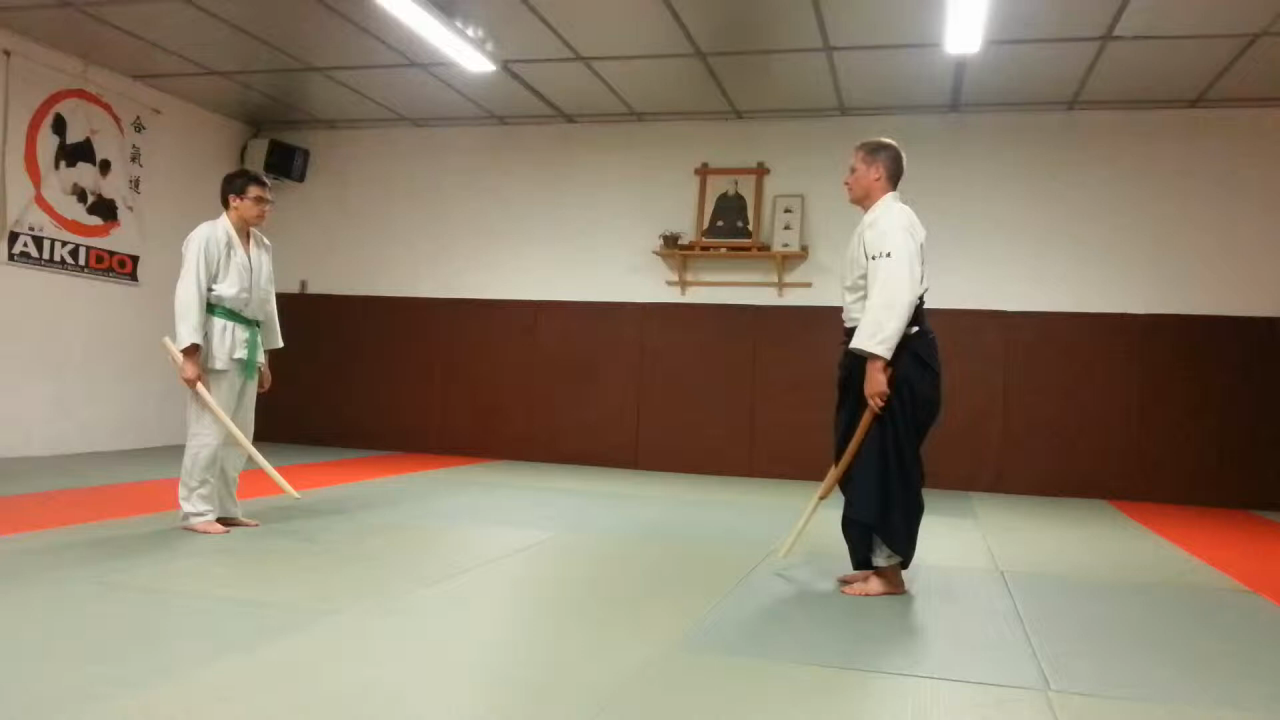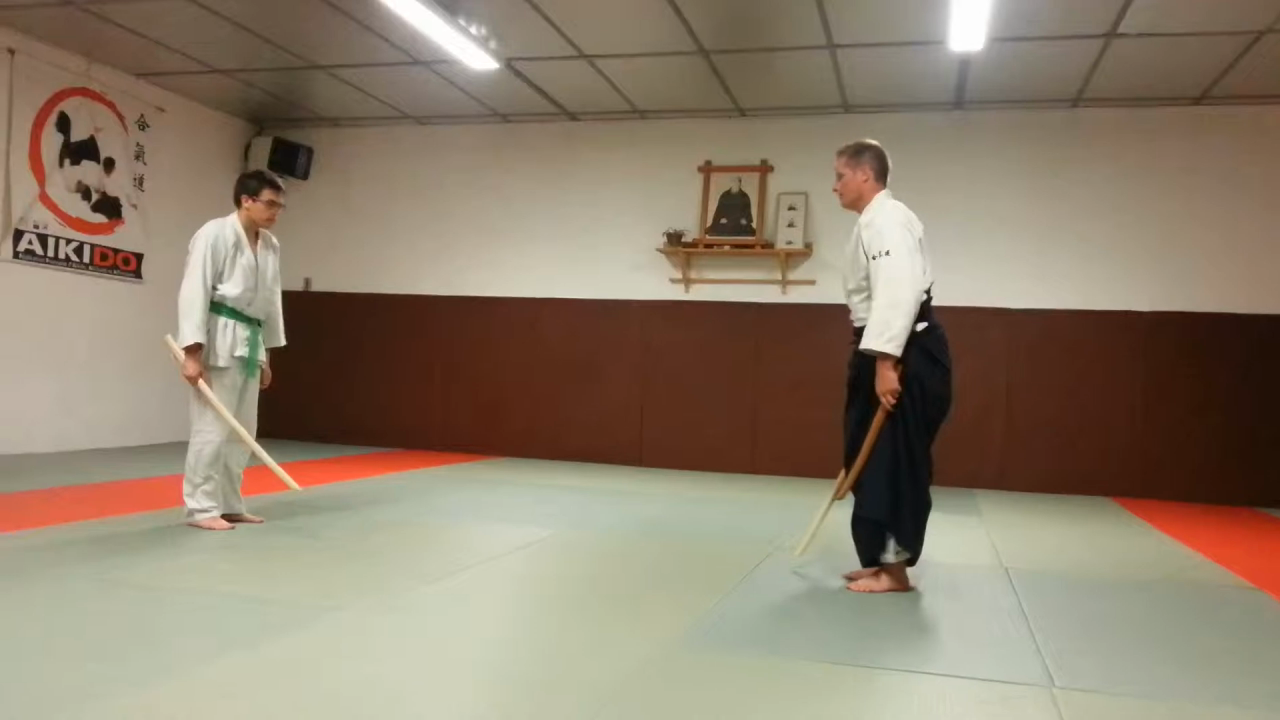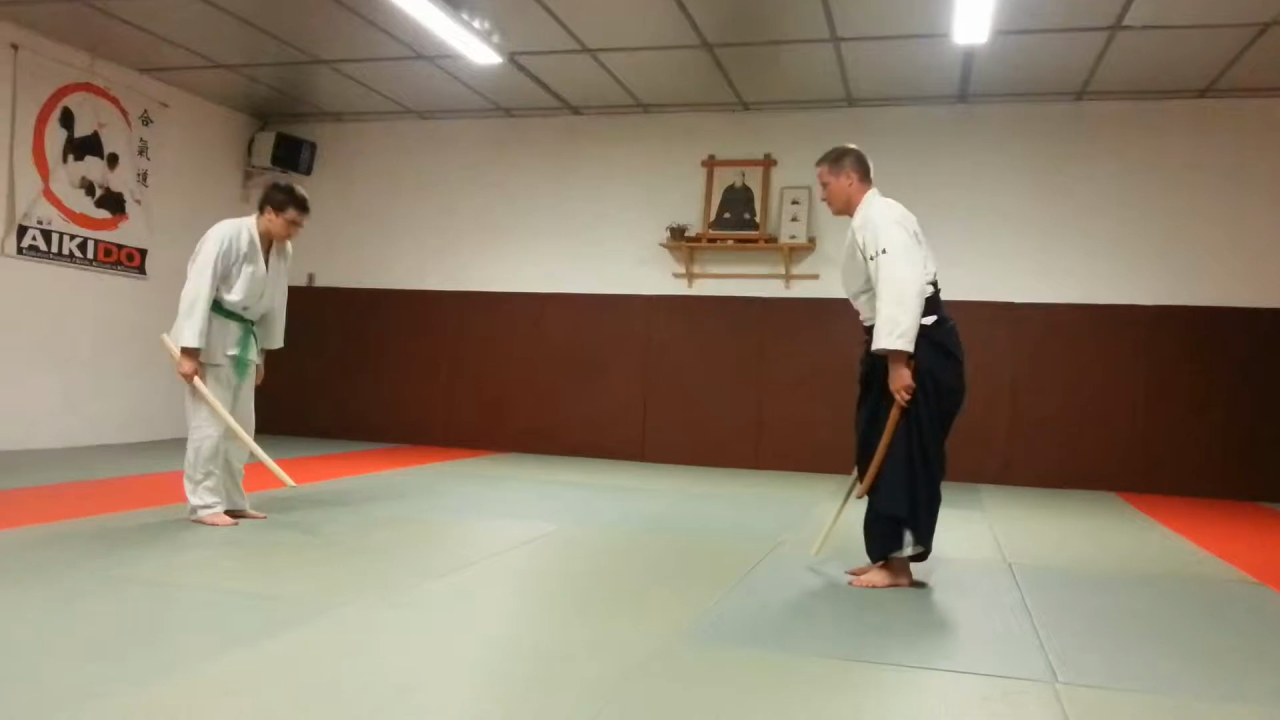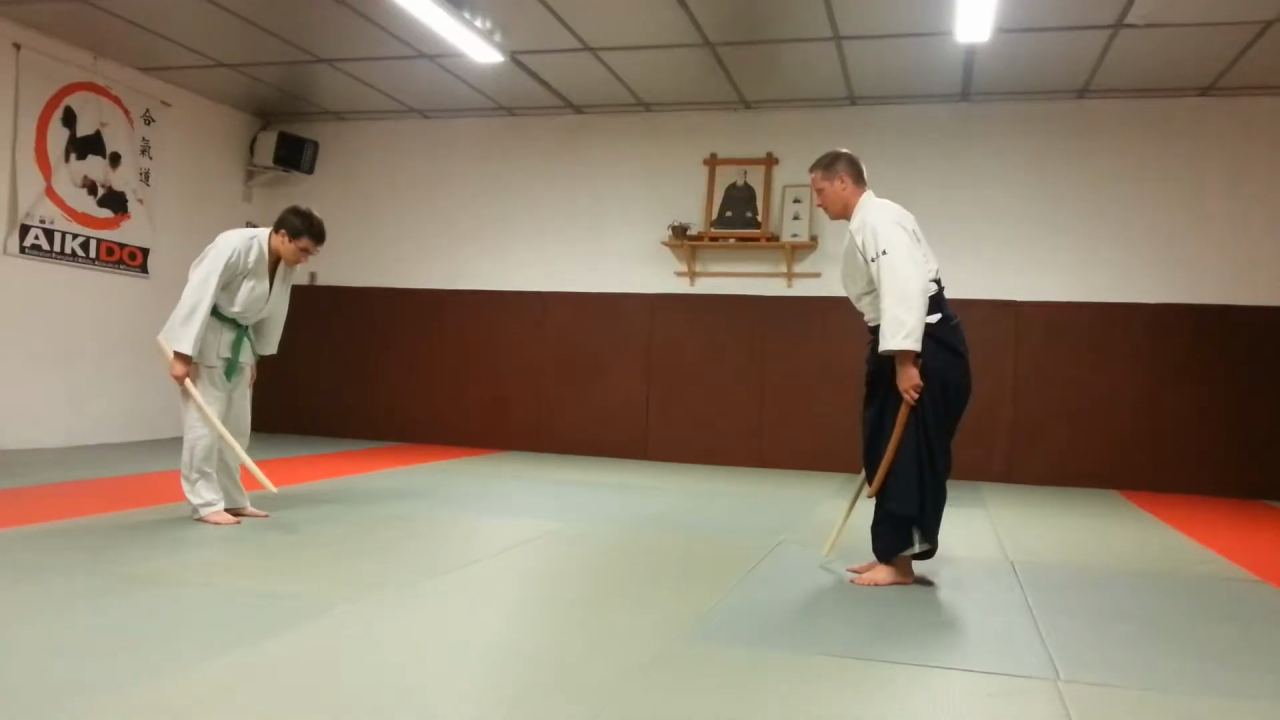
dt=0.2s
person 1, frame 1
left shoulder: (891, 221)
right shoulder: (877, 223)
left elbow: (894, 297)
left wrist: (876, 365)
left hip: (894, 359)
right hip: (881, 355)
left knee: (888, 463)
right knee: (865, 462)
left ankle: (888, 571)
right ankle: (877, 563)
person 1, frame 2
left shoulder: (888, 219)
right shoulder: (874, 222)
left elbow: (898, 293)
left wrist: (887, 364)
left hip: (906, 356)
right hip: (889, 352)
left knee: (894, 459)
right knee: (873, 458)
left ankle: (892, 568)
right ankle: (883, 560)
person 1, frame 3
left shoulder: (881, 218)
right shoulder: (867, 223)
left elbow: (902, 290)
left wrist: (899, 361)
right wrist: (889, 358)
left hip: (920, 351)
right hip: (901, 347)
left knee: (905, 454)
right knee: (882, 453)
left ankle: (896, 564)
right ankle: (889, 555)
person 1, frame 4
left shoulder: (879, 219)
right shoulder: (866, 225)
left elbow: (906, 289)
left wrist: (906, 362)
right wrist: (893, 359)
left hip: (926, 347)
right hip: (906, 345)
left knee: (911, 453)
right knee: (888, 452)
left ankle: (900, 561)
right ankle: (893, 553)
person 2, frame 1
left shoulder: (262, 246)
right shoulder: (207, 237)
right elbow: (190, 295)
left wrist: (264, 358)
right wrist: (190, 355)
left hip: (247, 346)
right hip: (217, 345)
left knee: (238, 434)
right knee: (209, 430)
left ankle: (224, 508)
right ankle: (197, 512)
person 2, frame 2
left shoulder: (270, 245)
right shoulder: (214, 234)
right elbow: (195, 292)
left wrist: (266, 355)
right wrist: (192, 352)
left hip: (249, 343)
right hip: (218, 341)
left knee: (241, 430)
right knee: (212, 427)
left ankle: (228, 505)
right ankle: (202, 508)
person 2, frame 3
left shoulder: (281, 250)
right shoulder: (226, 235)
right elbow: (197, 290)
left wrist: (261, 355)
right wrist: (189, 352)
left hip: (243, 342)
right hip: (211, 340)
left knee: (240, 425)
right knee: (208, 422)
left ankle: (231, 500)
right ankle: (205, 504)
person 2, frame 4
left shoulder: (287, 264)
right shoulder: (235, 246)
right elbow: (198, 295)
left wrist: (254, 359)
right wrist: (182, 356)
left hip: (237, 343)
right hip: (204, 340)
left knee: (236, 424)
right knee: (204, 422)
left ankle: (231, 499)
right ankle: (206, 503)
